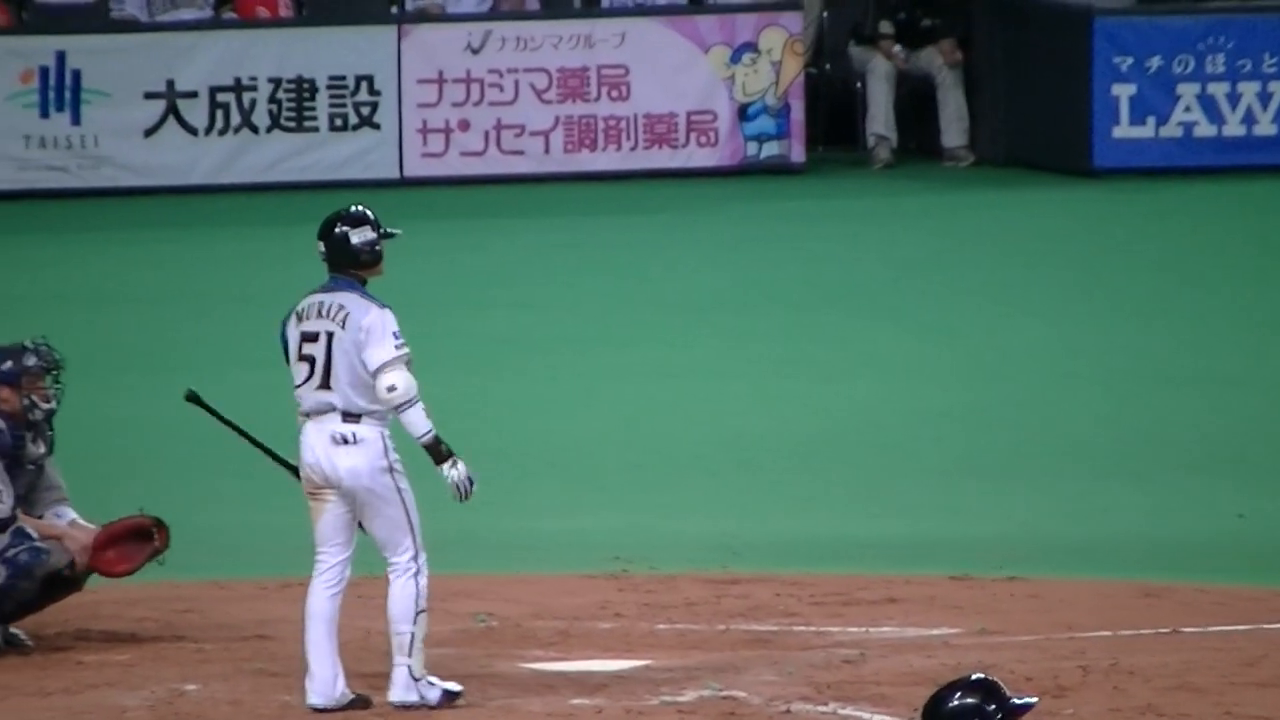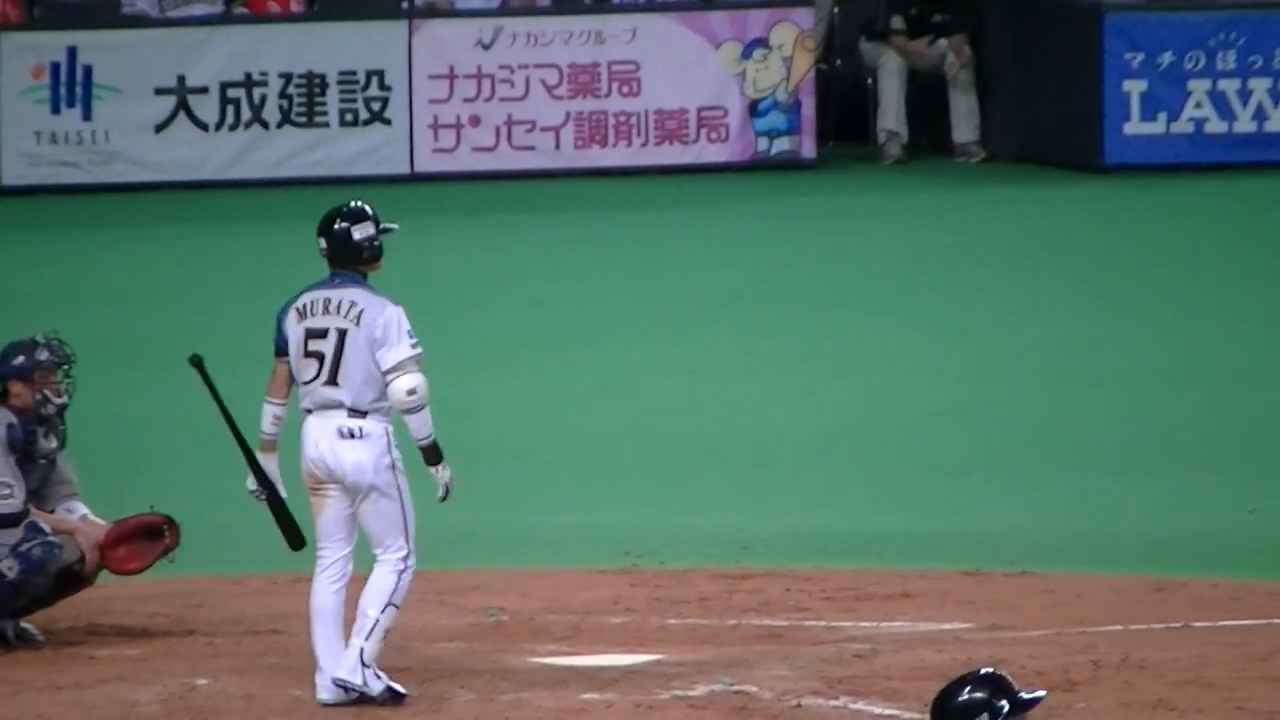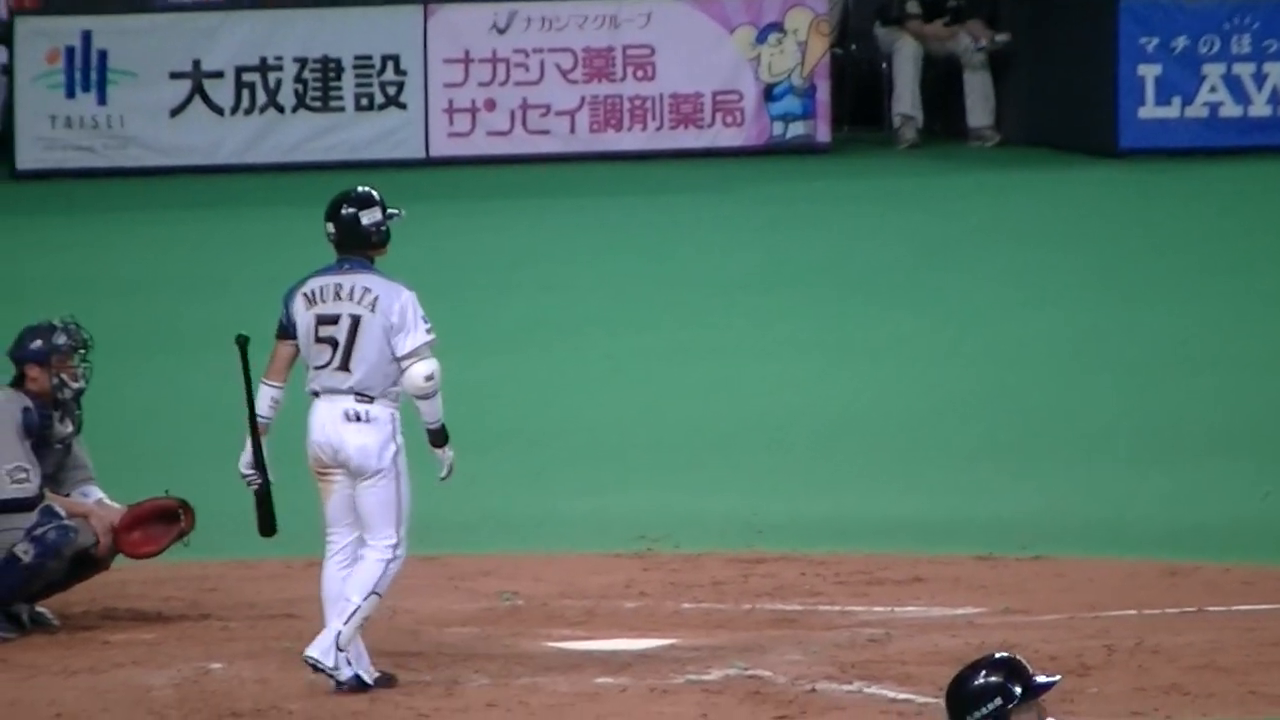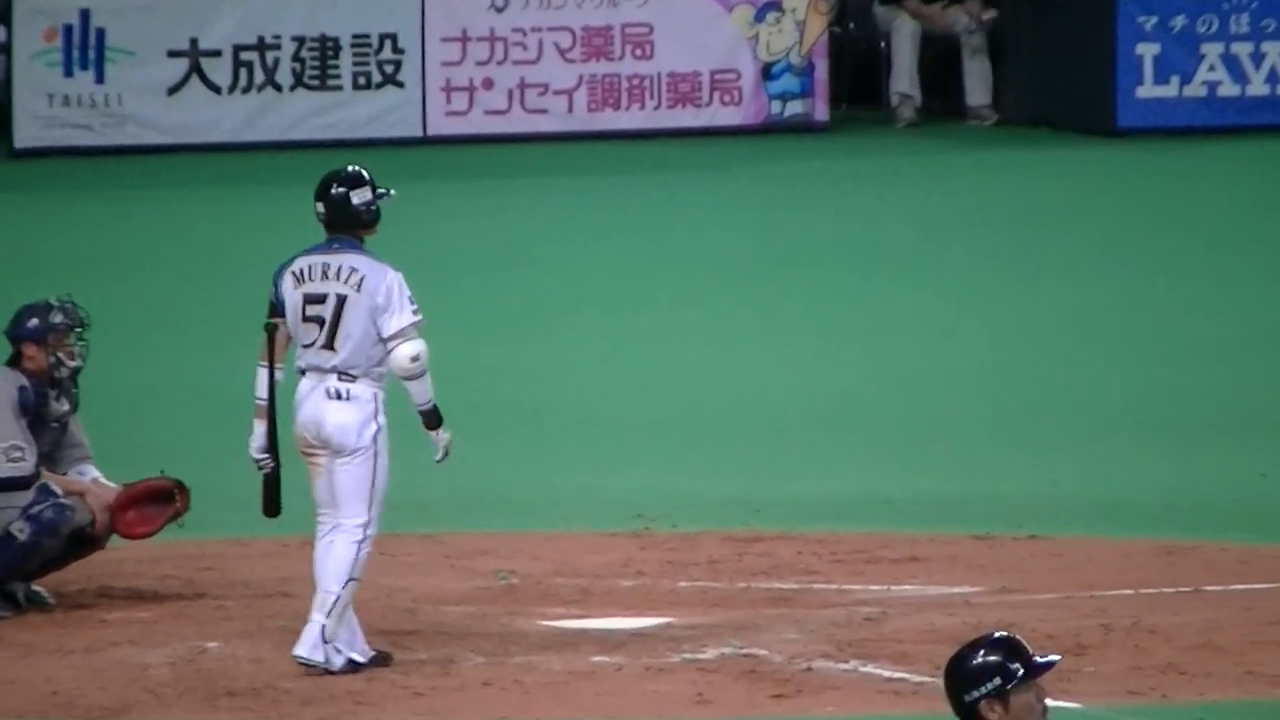
dt=0.2s
person 1, frame 1
left shoulder: (299, 312)
right shoulder: (371, 313)
right elbow: (398, 392)
right wrist: (444, 456)
left hip: (315, 443)
right hip: (363, 445)
left knee: (329, 567)
right knee: (406, 561)
left ankle: (324, 686)
right ankle: (409, 679)
person 1, frame 2
left shoulder: (297, 307)
right shoulder: (382, 310)
left elbow: (278, 385)
right elbow: (409, 392)
left wrist: (266, 456)
right wrist: (435, 457)
left hip: (317, 439)
right hip: (366, 442)
left knee: (332, 562)
right knee: (395, 556)
left ankle: (334, 680)
right ankle: (356, 664)
person 1, frame 3
left shoulder: (303, 293)
right shoulder: (395, 296)
left elbow: (276, 369)
right elbow: (422, 378)
left wrist: (257, 440)
right wrist: (440, 439)
left hip: (322, 423)
right hip: (372, 427)
left knee: (340, 546)
right knee: (385, 546)
left ankle: (347, 663)
right ankle: (334, 645)
person 1, frame 4
left shoulder: (291, 271)
right shoulder: (381, 276)
left elbow: (275, 350)
right elbow: (408, 359)
left wrist: (261, 422)
right wrist: (434, 420)
left hip: (308, 403)
right hip: (357, 407)
left knee: (331, 527)
right knee: (354, 530)
left ankle: (346, 646)
right ankle: (318, 639)
person 2, frame 1
left shoulder: (34, 433)
left elbow: (52, 503)
left wrist: (94, 536)
right wrist: (61, 533)
left knee: (81, 550)
right knee: (30, 553)
person 2, frame 2
left shoulder: (46, 428)
left elbow: (63, 499)
left wrist: (103, 530)
right wrist: (76, 528)
left knee: (92, 547)
right knee: (43, 547)
person 2, frame 3
left shoulder: (61, 413)
left elbow: (79, 483)
left wrist: (116, 514)
right wrist: (89, 511)
left hip: (28, 523)
left knee: (108, 532)
right knee: (58, 532)
person 2, frame 4
left shoulder: (59, 391)
left elbow: (76, 462)
left wrist: (110, 492)
right wrist: (85, 489)
left knee: (102, 512)
right knee: (55, 511)
